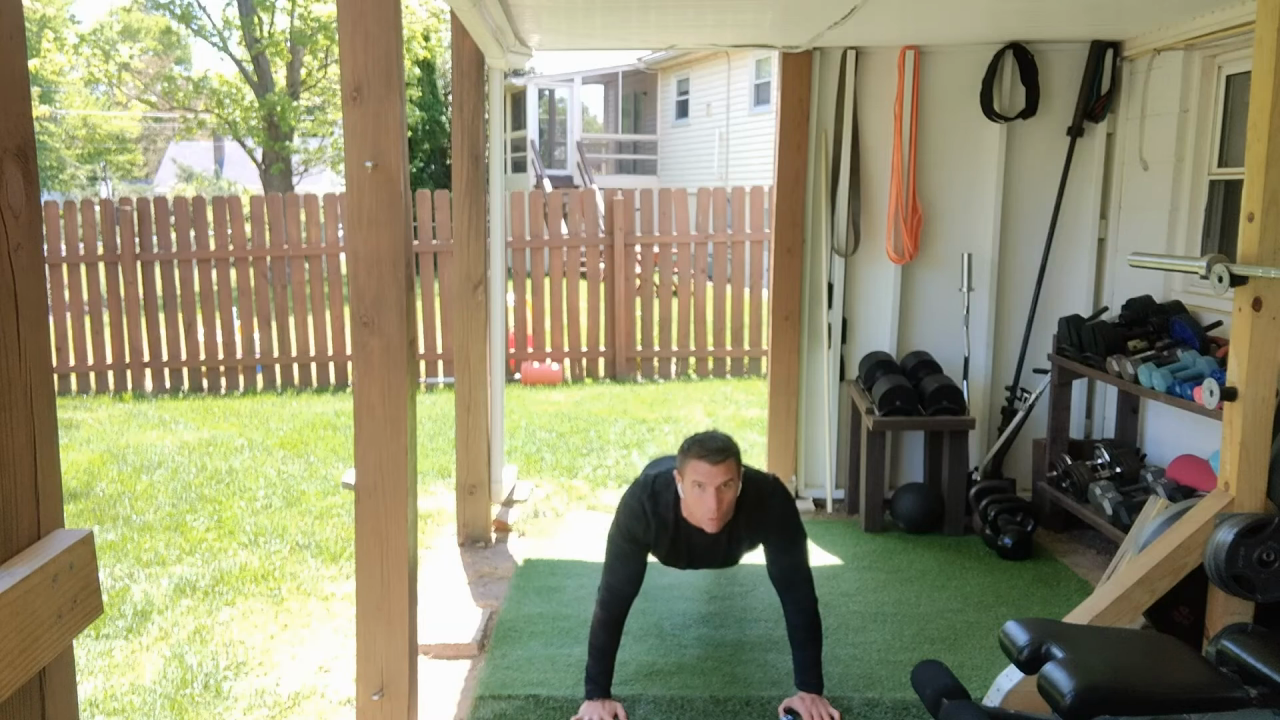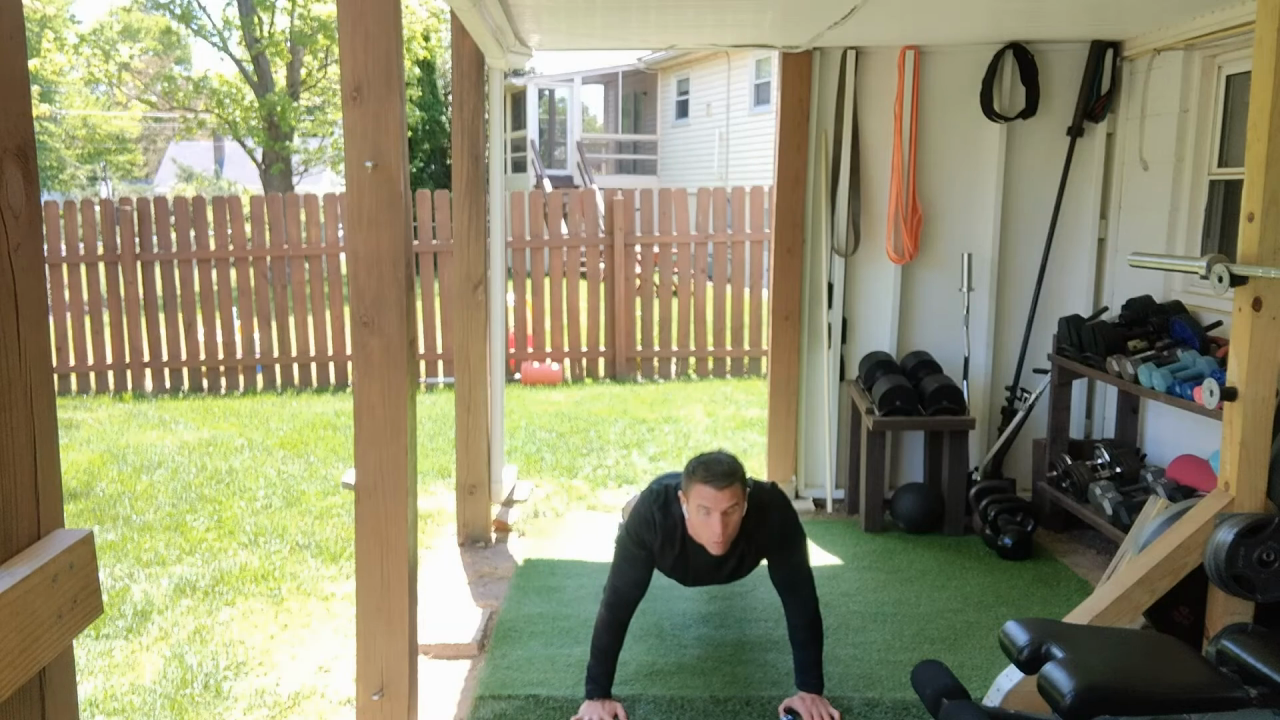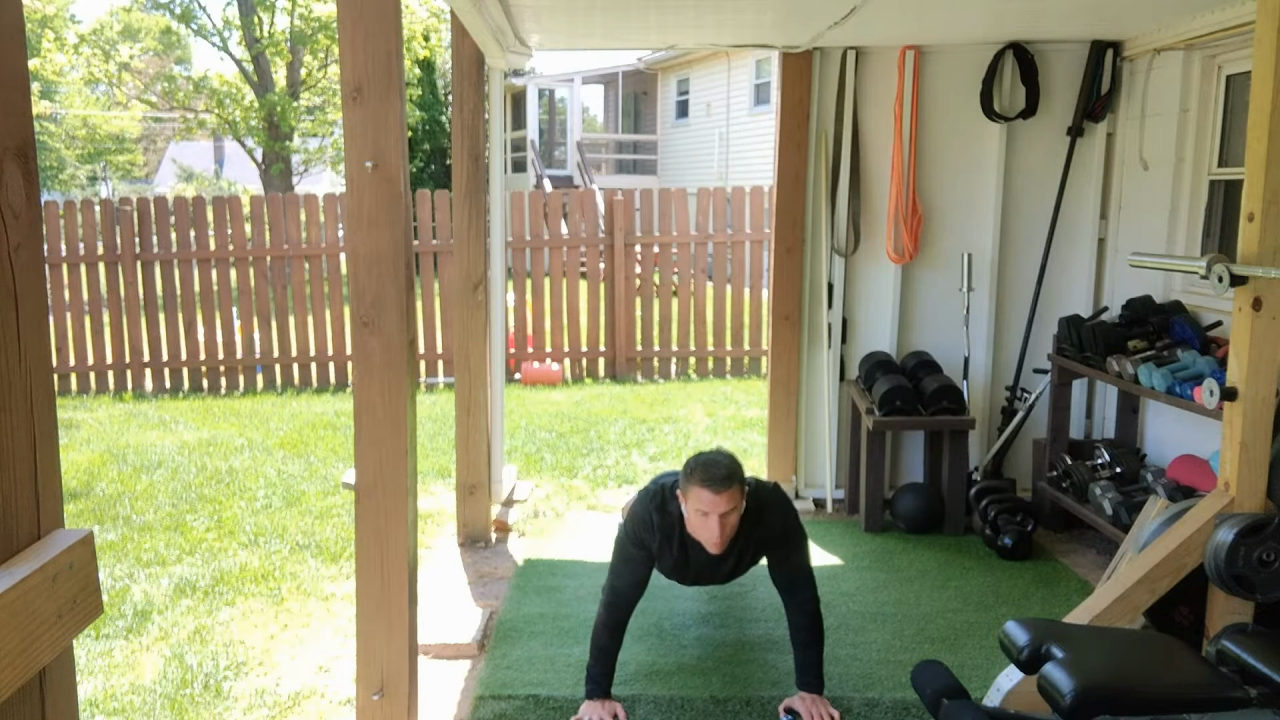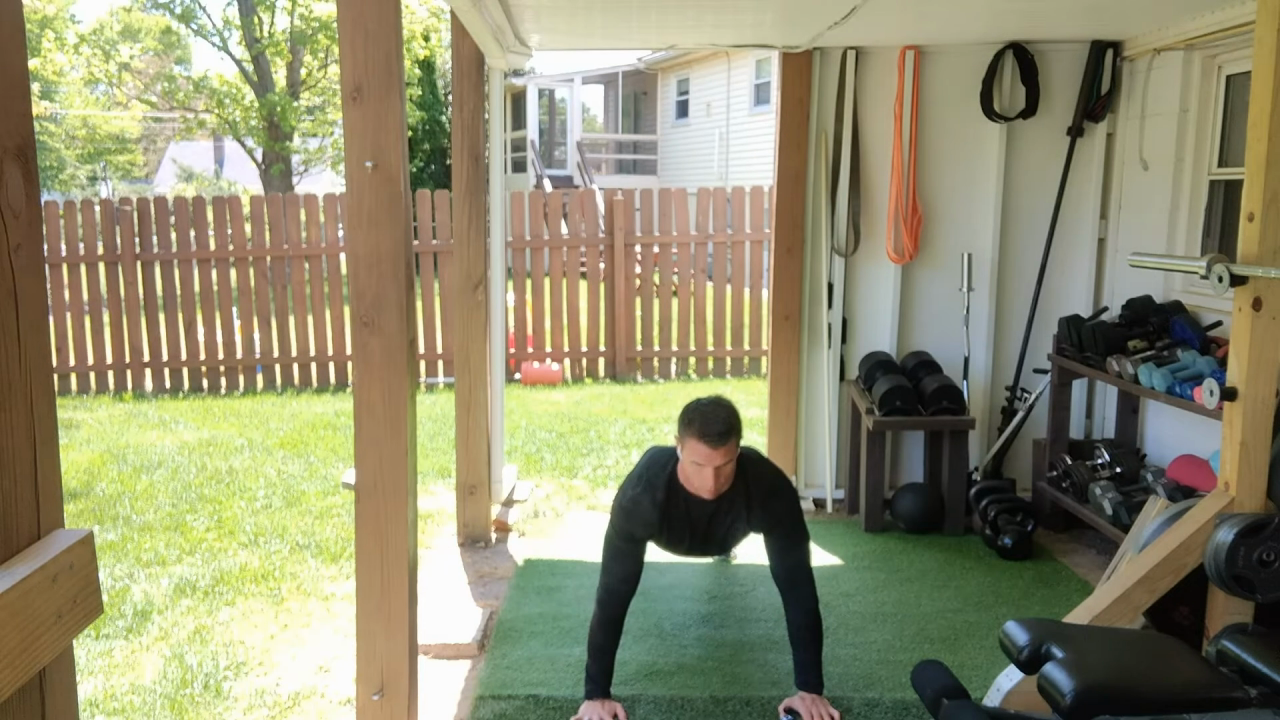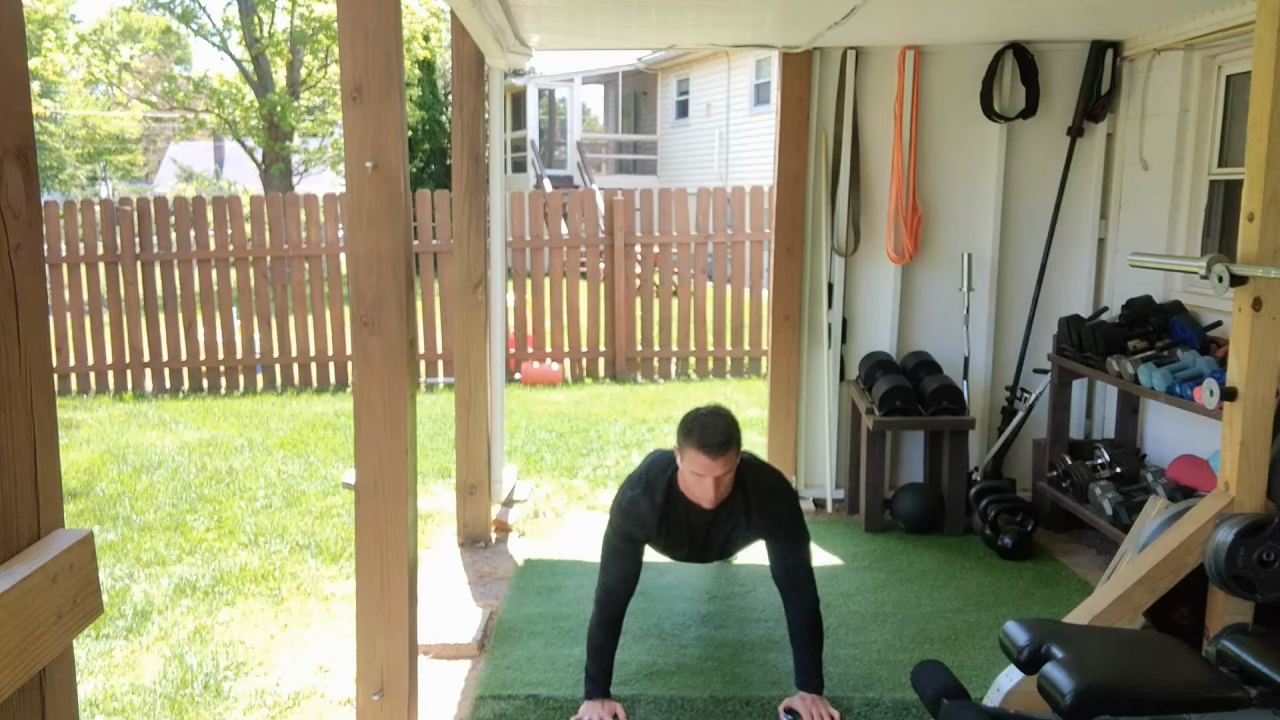
dt=0.7s
person 1, frame 1
left shoulder: (769, 500)
right shoulder: (644, 503)
left elbow: (797, 593)
right elbow: (613, 598)
left wrist: (809, 689)
right wrist: (596, 694)
person 1, frame 2
left shoulder: (772, 511)
right shoulder: (653, 513)
left elbow: (800, 598)
right elbow: (618, 602)
left wrist: (810, 689)
right wrist: (597, 694)
person 1, frame 3
left shoulder: (772, 509)
right shoulder: (652, 511)
left elbow: (801, 597)
right elbow: (617, 601)
left wrist: (810, 689)
right wrist: (597, 694)
person 1, frame 4
left shoulder: (769, 486)
right shoulder: (642, 492)
left elbow: (796, 586)
right elbow: (613, 592)
left wrist: (810, 688)
right wrist: (596, 693)
left hip: (726, 533)
right hip: (667, 535)
person 1, frame 5
left shoulder: (770, 490)
right shoulder: (640, 495)
left elbow: (798, 588)
right elbow: (612, 593)
left wrist: (810, 688)
right wrist: (596, 693)
left hip: (728, 540)
right hip: (666, 542)
